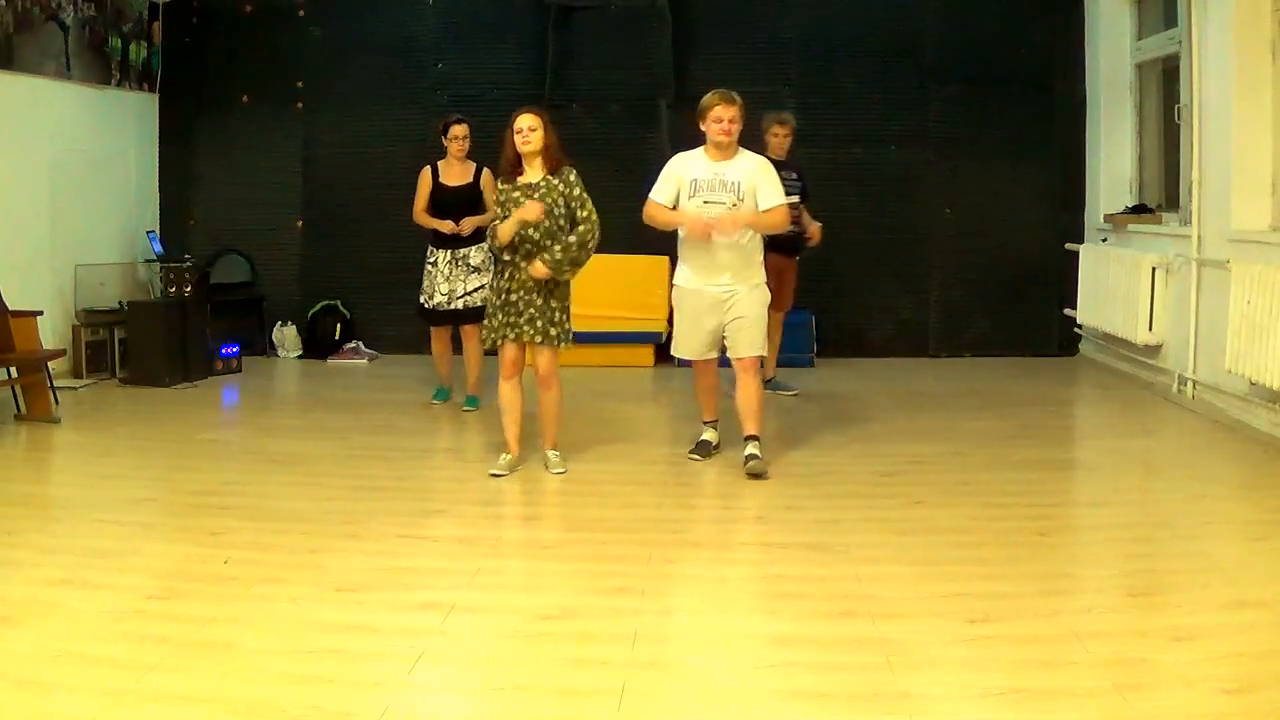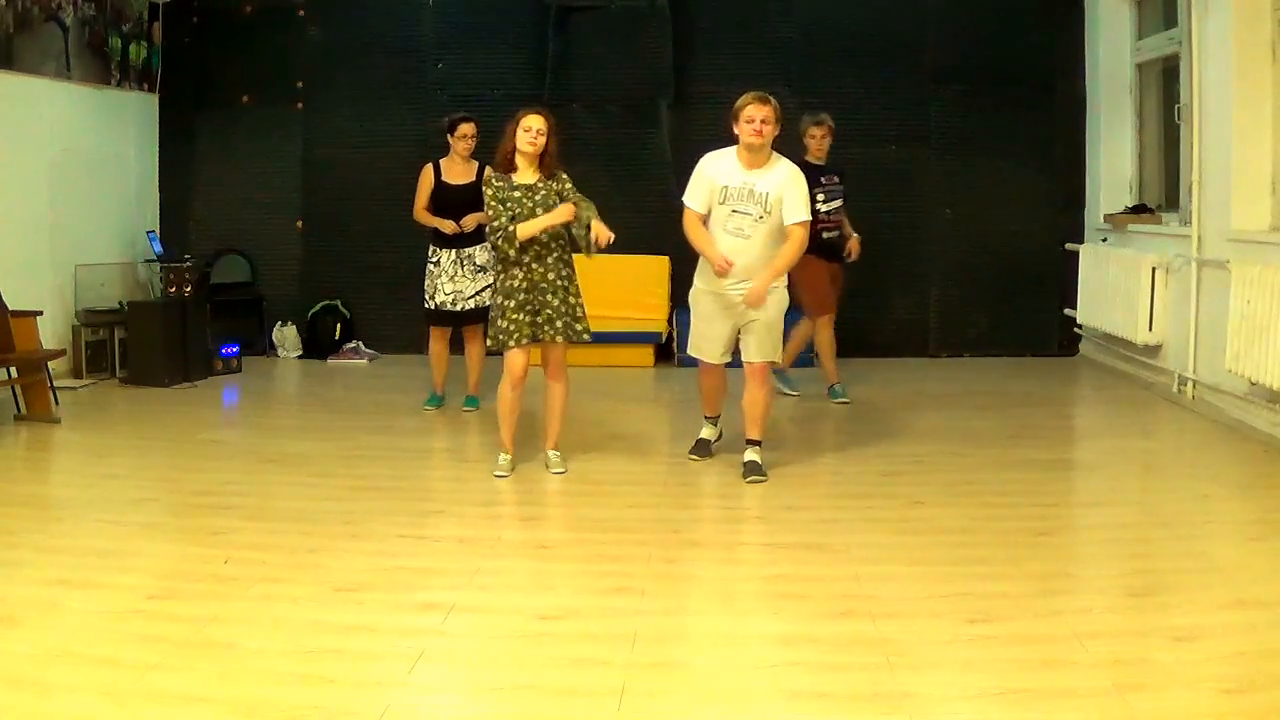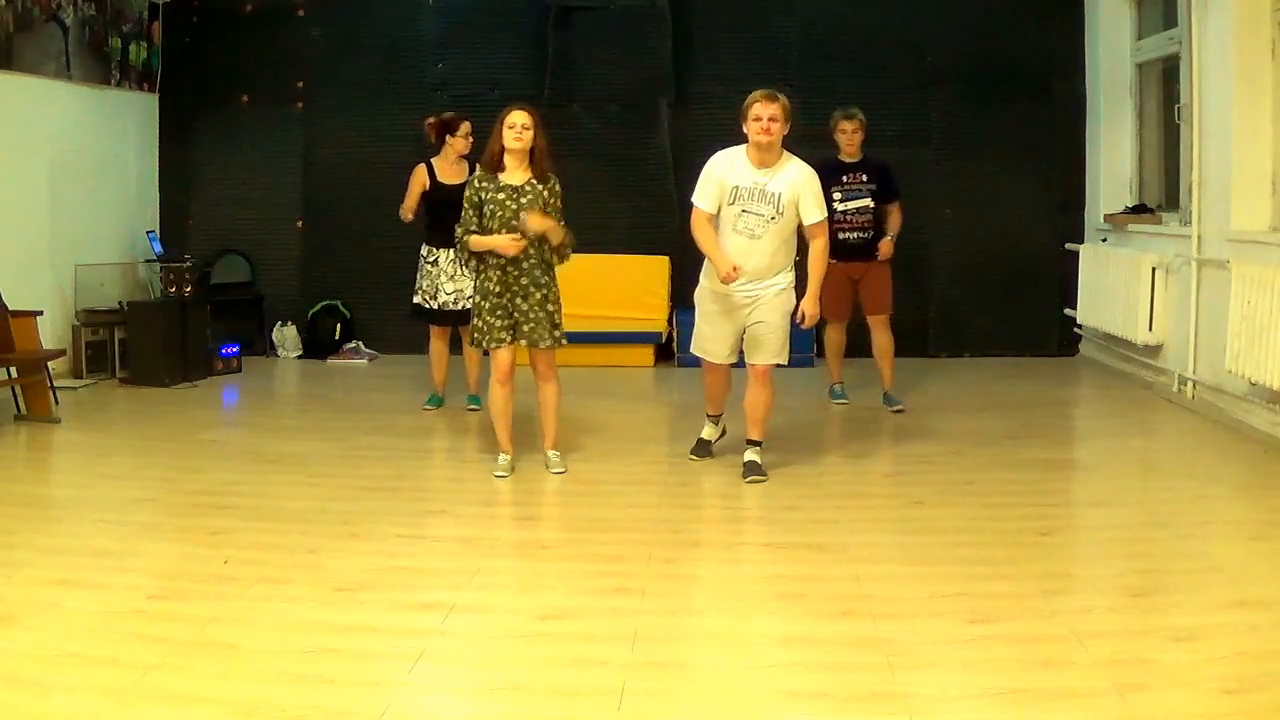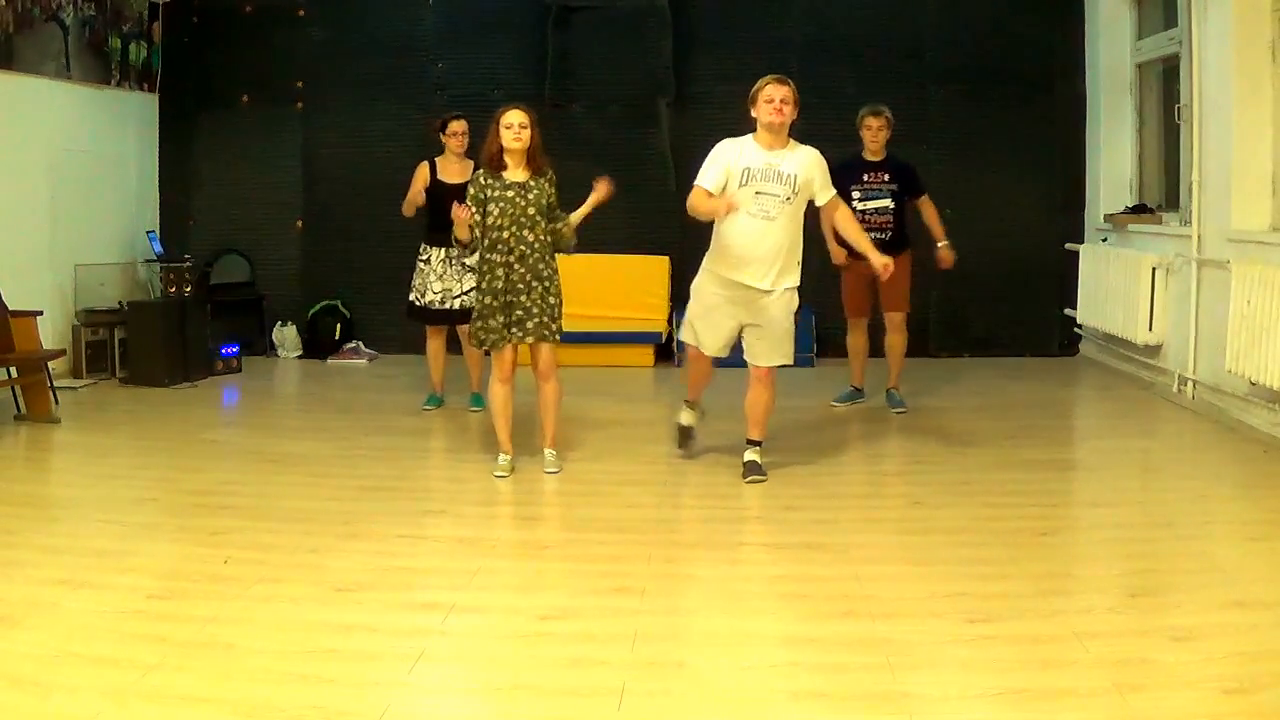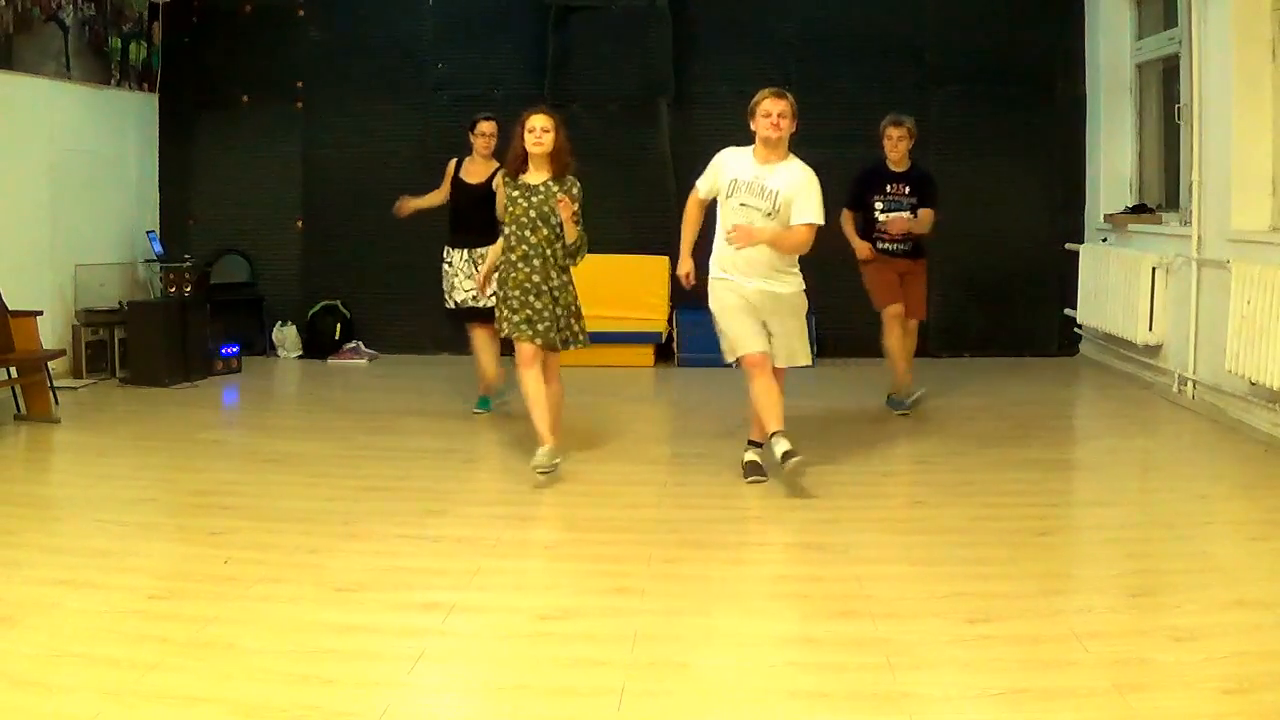
dt=0.5s
person 1, frame 1
left shoulder: (758, 165)
right shoulder: (681, 163)
left elbow: (782, 220)
right elbow: (650, 213)
left wrist: (745, 218)
right wrist: (687, 218)
left hip: (745, 285)
right hip: (694, 285)
left knee: (748, 363)
right knee: (702, 362)
left ankle: (752, 446)
right ankle: (710, 430)
person 1, frame 2
left shoulder: (789, 175)
right shoulder: (711, 164)
left elbow: (797, 237)
right elbow: (691, 219)
left wrist: (766, 282)
right wrist: (712, 256)
left hip: (764, 289)
right hip: (713, 286)
left knee: (758, 368)
right knee: (710, 362)
left ankle: (753, 450)
right ankle: (710, 425)
person 1, frame 3
left shoulder: (802, 176)
right shoulder: (720, 164)
left elbow: (818, 237)
right elbow: (699, 220)
left wrist: (813, 294)
right wrist: (718, 261)
left hip: (772, 290)
right hip: (719, 287)
left knee: (761, 370)
right knee: (714, 362)
left ankle: (753, 452)
right ankle: (713, 424)
person 1, frame 4
left shoulder: (810, 159)
right shoulder: (728, 150)
left elbow: (837, 210)
right elbow: (695, 203)
left wrist: (872, 252)
right wrist: (714, 208)
left hip: (777, 286)
right hip: (723, 278)
left knee: (764, 371)
right knee: (699, 351)
left ankle: (754, 451)
right ankle: (691, 407)
person 1, frame 5
left shoulder: (802, 177)
right shoulder: (726, 160)
left elbow: (804, 238)
right elbow: (696, 201)
left wrist: (762, 236)
right wrist: (685, 255)
left hip: (782, 289)
right hip: (729, 283)
left knee: (776, 371)
right knee: (756, 363)
left ankle: (754, 450)
right ankle: (780, 444)
person 2, frame 1
left shoulder: (565, 177)
right shoulder: (506, 185)
left elbow: (589, 228)
right elbow: (497, 239)
left wrist: (552, 262)
right wrist: (517, 216)
left hip: (550, 285)
right hip: (510, 283)
left knee: (545, 370)
right knee: (509, 368)
left ankle: (551, 447)
right ankle: (511, 450)
person 2, frame 2
left shoulder: (557, 179)
right shoulder: (496, 181)
left elbow: (581, 206)
right elbow: (500, 235)
left wrist: (598, 226)
right wrist: (549, 220)
left hip: (557, 282)
right hip: (515, 284)
left knee: (555, 367)
right knee: (515, 370)
left ankle: (551, 447)
right ankle: (506, 450)
person 2, frame 3
left shoulder: (546, 182)
right shoulder: (481, 181)
left elbow: (563, 245)
right elbow: (464, 237)
left wrist: (549, 226)
right wrist: (494, 242)
left hip: (537, 284)
right hip: (496, 285)
left knee: (544, 367)
right knee: (502, 369)
left ankle: (551, 447)
right ankle: (505, 451)
person 2, frame 4
left shoulder: (545, 178)
right shoulder: (484, 179)
right elbow: (470, 237)
left wrist: (589, 204)
right wrist: (461, 225)
left hip: (540, 281)
right hip: (498, 282)
left knee: (546, 365)
right knee: (503, 367)
left ankle: (550, 447)
right ankle: (505, 450)
person 2, frame 5
left shoulder: (567, 184)
right shoulder: (509, 179)
left elbow: (574, 249)
left wrist: (568, 220)
right wrist: (488, 264)
left hip: (552, 283)
right hip: (515, 282)
left knee: (549, 365)
right knee: (527, 357)
left ankle: (551, 444)
right ankle: (545, 441)
person 3, frame 1
left shoulder: (482, 174)
right shoulder: (429, 173)
left elbow: (495, 213)
right elbow: (418, 213)
left wrist: (477, 220)
right wrist: (439, 223)
left hip: (474, 255)
right hip: (440, 256)
left knee: (470, 327)
right knee: (439, 327)
left ankle: (472, 392)
right ankle: (445, 383)
person 3, frame 2
left shoulder: (485, 172)
right shoulder: (431, 170)
right elbow: (418, 211)
left wrist: (480, 217)
right wrist: (439, 222)
left hip: (476, 255)
right hip: (441, 255)
left knee: (473, 327)
right knee: (438, 327)
left ankle: (472, 392)
right ankle: (437, 390)
person 3, frame 3
left shoulder: (475, 171)
right shoulder: (424, 171)
right elbow: (407, 209)
right wrist: (406, 213)
right hip: (437, 255)
left knee: (470, 326)
right knee: (439, 327)
left ankle: (473, 392)
right ankle: (438, 391)
person 3, frame 4
right shoulder: (427, 168)
right elbow: (407, 210)
right wrist: (412, 201)
left hip: (467, 255)
right hip: (434, 254)
left knee: (468, 326)
right knee: (435, 327)
left ankle: (477, 390)
right ankle: (437, 391)
person 3, frame 5
left shoulder: (502, 173)
right shoulder: (455, 165)
right wrist: (414, 204)
left hip: (489, 253)
right hip: (457, 254)
left knee: (488, 323)
right knee: (474, 323)
left ankle: (485, 392)
right ankle: (494, 385)
person 4, frame 1
left shoulder: (795, 171)
left wrist: (813, 224)
left hip: (789, 252)
right hip: (763, 251)
left knee: (778, 314)
left ankle: (769, 376)
person 4, frame 2
left shoulder: (837, 174)
left wrist: (852, 235)
left hip: (837, 256)
right hip: (810, 256)
left knee: (818, 319)
right knee: (823, 318)
left ankle: (781, 367)
right ankle: (833, 382)
person 4, frame 3
left shoulder: (879, 170)
right shoulder: (823, 173)
left elbow: (894, 210)
left wrist: (890, 238)
left hip: (873, 259)
right hip: (835, 260)
left knee: (880, 321)
right knee: (836, 322)
left ankle: (888, 389)
right ankle: (836, 382)
person 4, frame 4
left shoulder: (903, 170)
right shoulder: (844, 170)
left elbow: (924, 204)
left wrist: (942, 241)
right wrist: (831, 245)
left hip: (894, 256)
right hip: (855, 257)
left knee: (896, 320)
right knee: (856, 322)
left ankle: (893, 389)
right ankle: (856, 386)
person 4, frame 5
left shoulder: (923, 179)
right shoulder: (868, 177)
left elbow: (925, 222)
right elbow: (847, 215)
left wrist: (907, 224)
right wrist: (856, 241)
left hip: (912, 261)
right hip: (877, 258)
left knee: (910, 325)
right knee: (893, 315)
left ankle: (894, 392)
right ankle: (906, 386)
